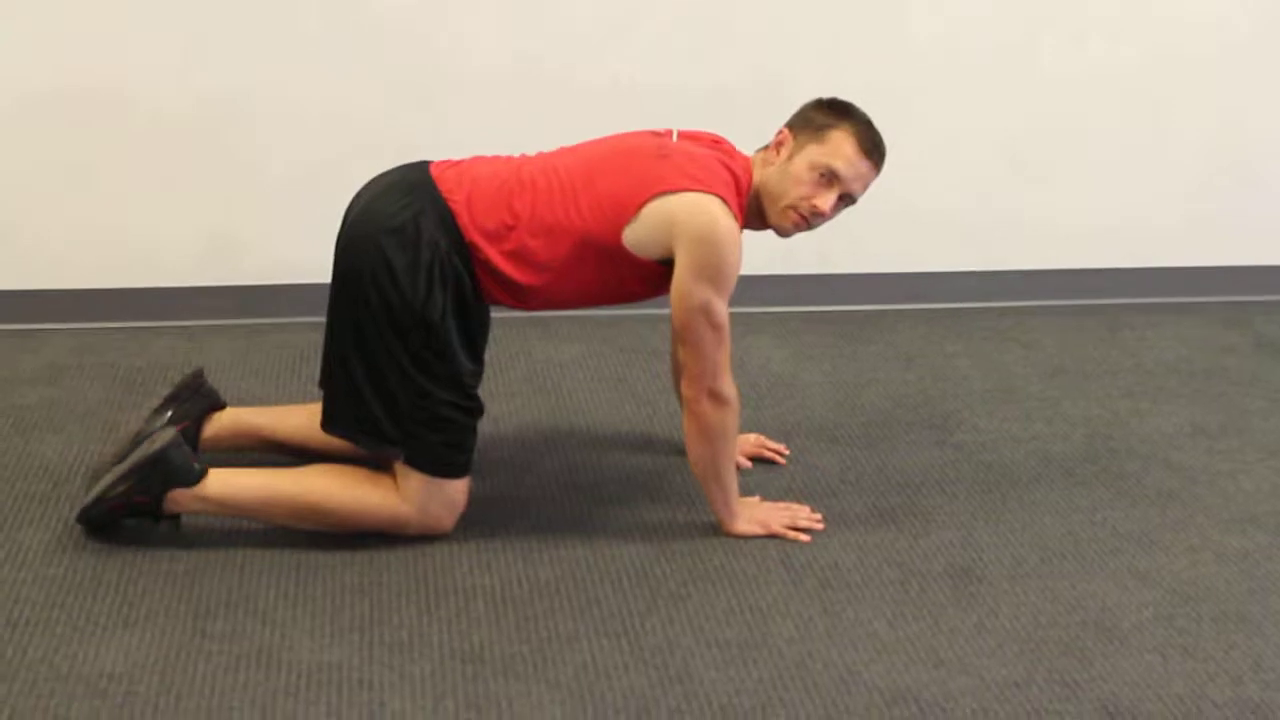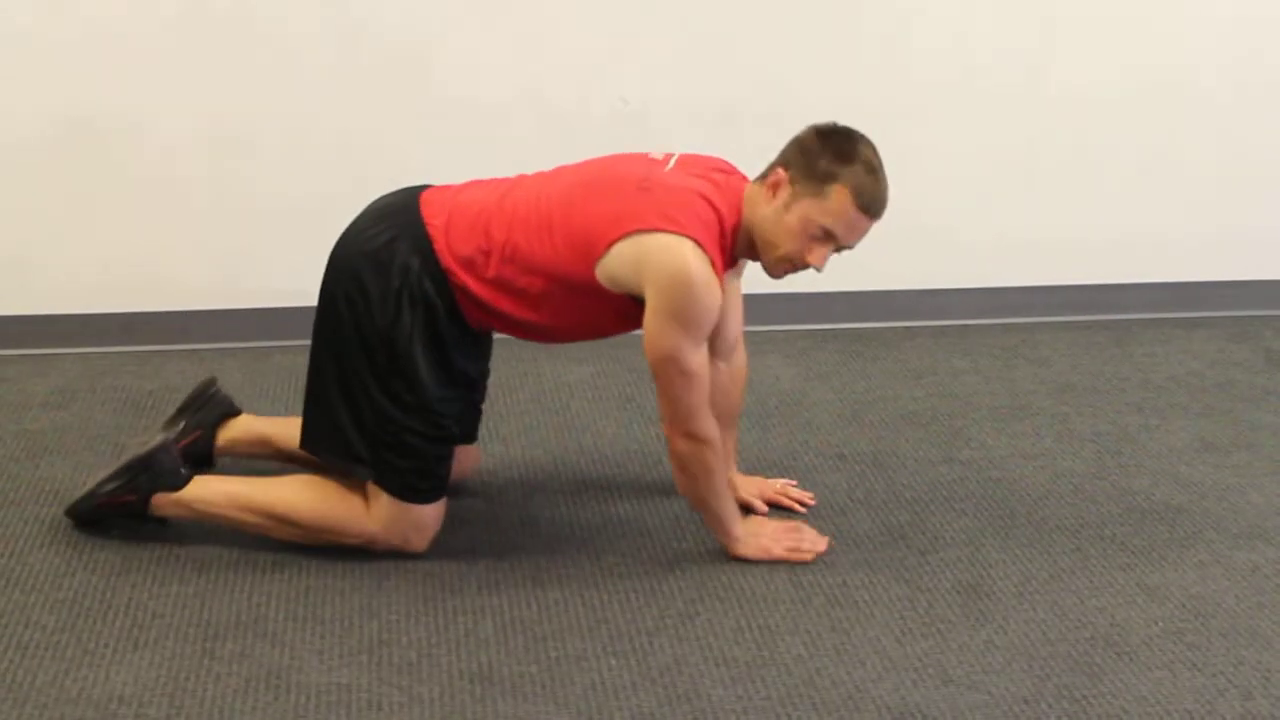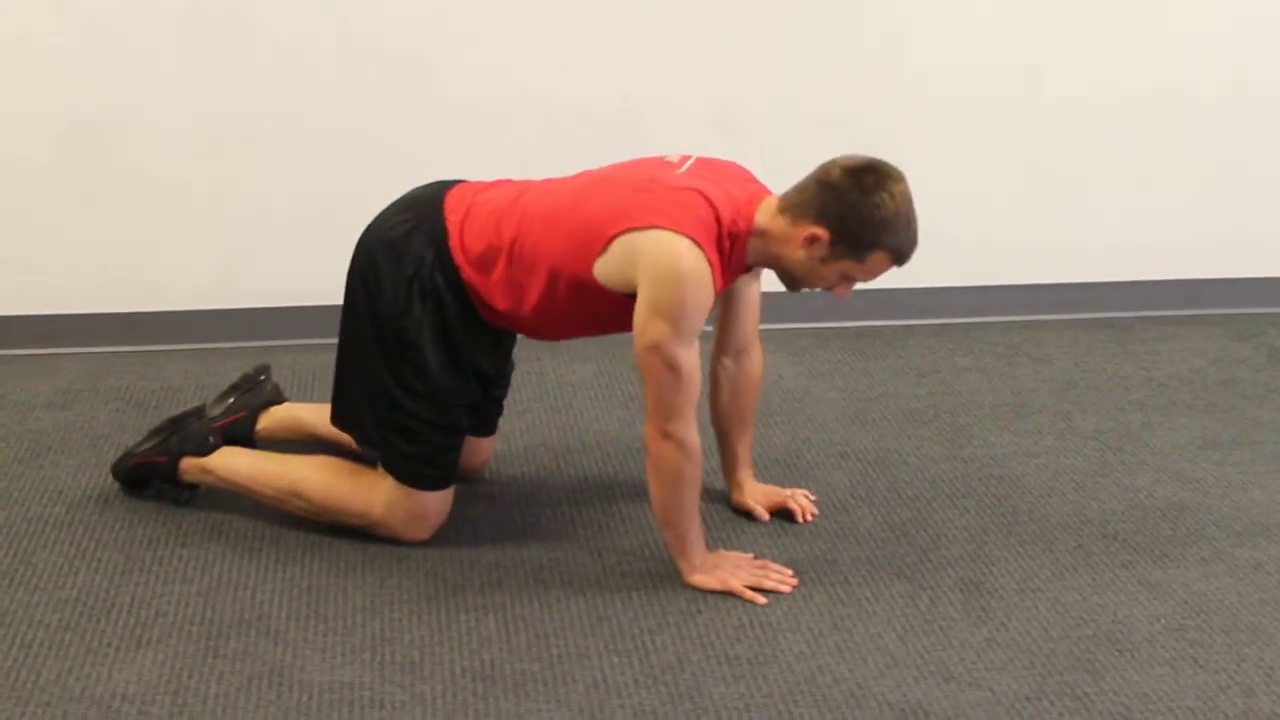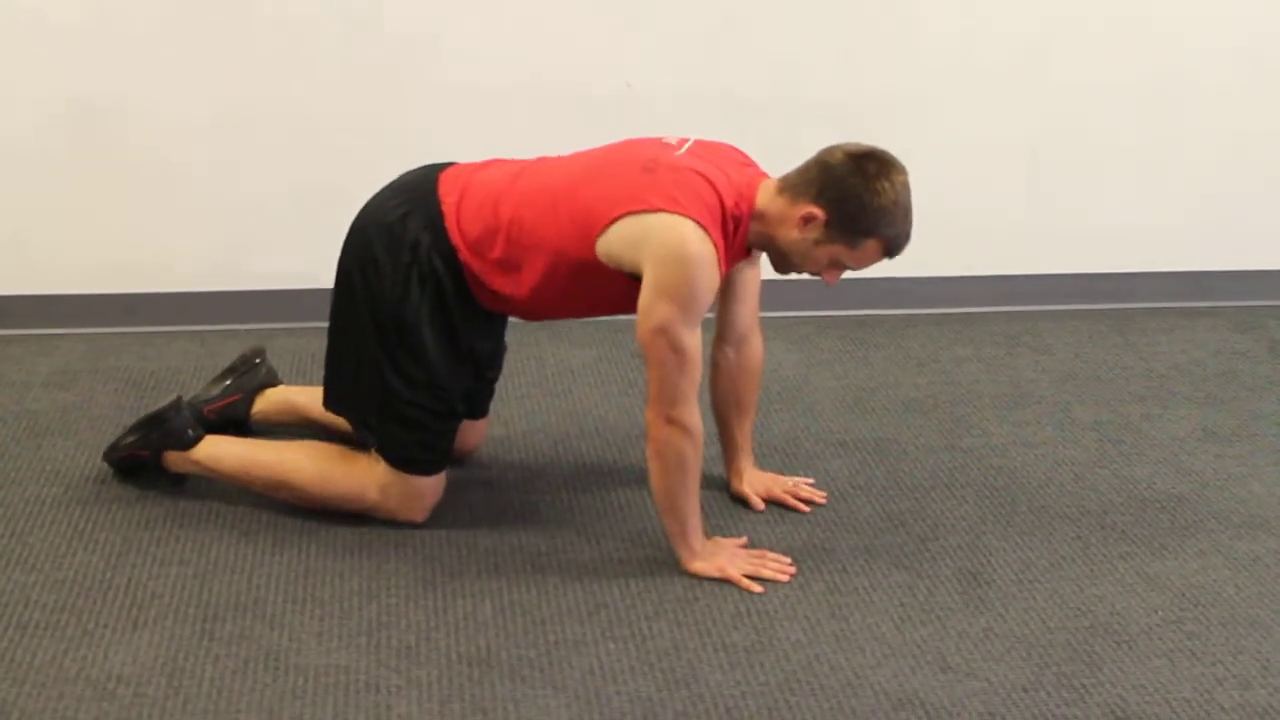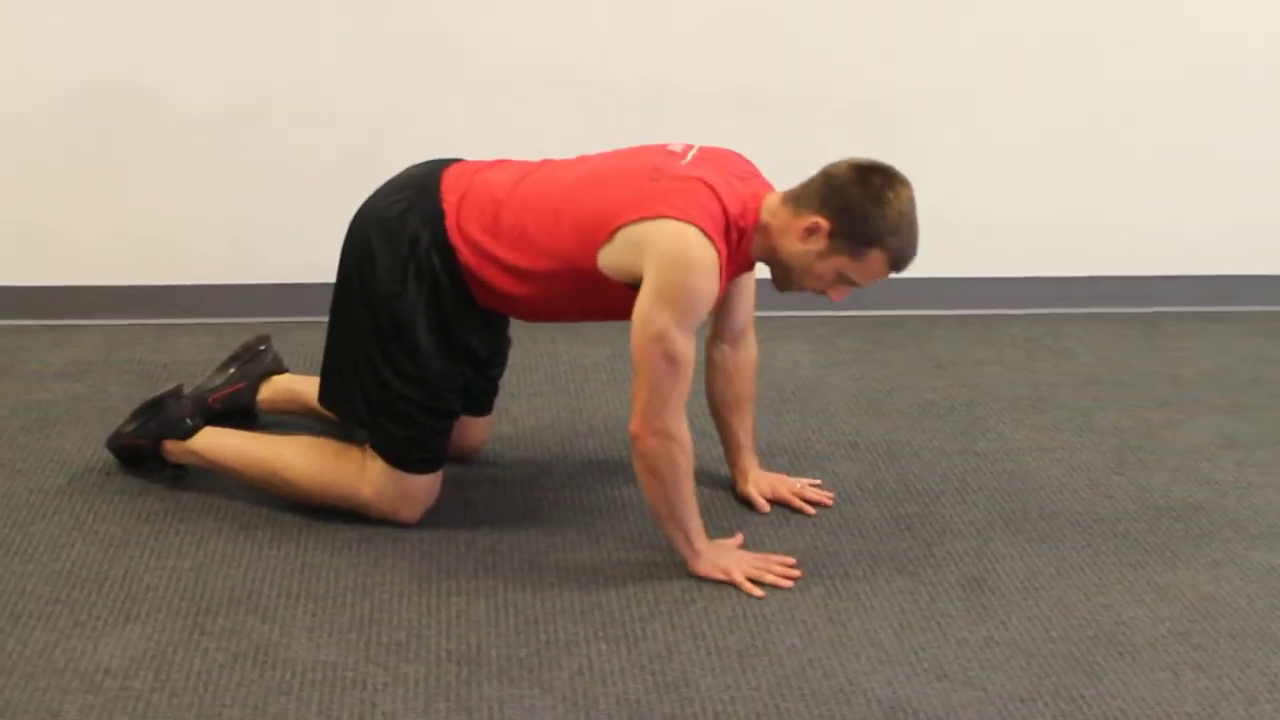
dt=1s
person 1, frame 1
left shoulder: (714, 164)
right shoulder: (711, 222)
left elbow: (691, 344)
right elbow: (707, 386)
left wrist: (712, 438)
right wrist: (732, 513)
left hip: (414, 214)
right hip: (416, 250)
left knee: (406, 435)
right knee: (430, 503)
left ankle: (206, 418)
right ankle: (180, 481)
person 1, frame 2
left shoulder: (725, 194)
right shoulder: (684, 260)
left elbow: (725, 357)
right elbow: (688, 429)
left wrist: (731, 476)
right wrist: (737, 532)
left hip: (426, 246)
right hip: (394, 280)
left knee: (448, 464)
right knee: (404, 524)
left ankle: (221, 428)
right ankle: (166, 491)
person 1, frame 3
left shoulder: (747, 207)
right shoulder: (683, 259)
left elbow: (738, 356)
right elbow: (668, 431)
left wrist: (742, 479)
right wrist: (693, 561)
left hip: (457, 242)
right hip: (415, 271)
left knee: (465, 454)
right knee: (412, 510)
left ankle: (262, 413)
right ankle: (197, 454)
person 1, frame 4
left shoulder: (745, 189)
right shoulder: (687, 244)
left elbow: (738, 341)
right elbow: (671, 419)
left wrist: (743, 466)
right wrist: (694, 550)
left hip: (451, 223)
right hip: (413, 254)
left knee: (458, 438)
right knee: (406, 492)
left ankle: (258, 396)
right ankle: (184, 443)
person 1, frame 5
left shoulder: (748, 197)
right shoulder: (690, 251)
left elbow: (732, 341)
right elbow: (655, 429)
left wrist: (746, 467)
right wrist: (699, 553)
left hip: (455, 218)
right hip: (412, 251)
left knee: (462, 435)
right knee: (400, 492)
left ankle: (262, 384)
right ankle: (182, 433)
